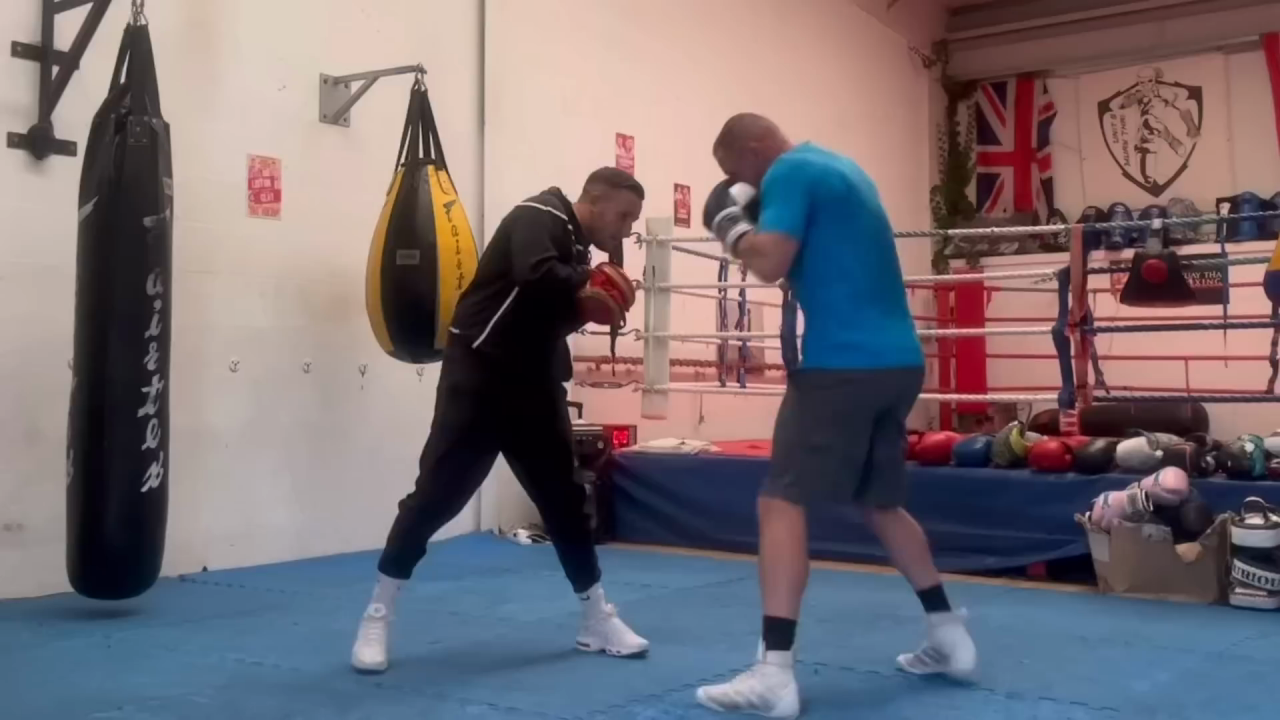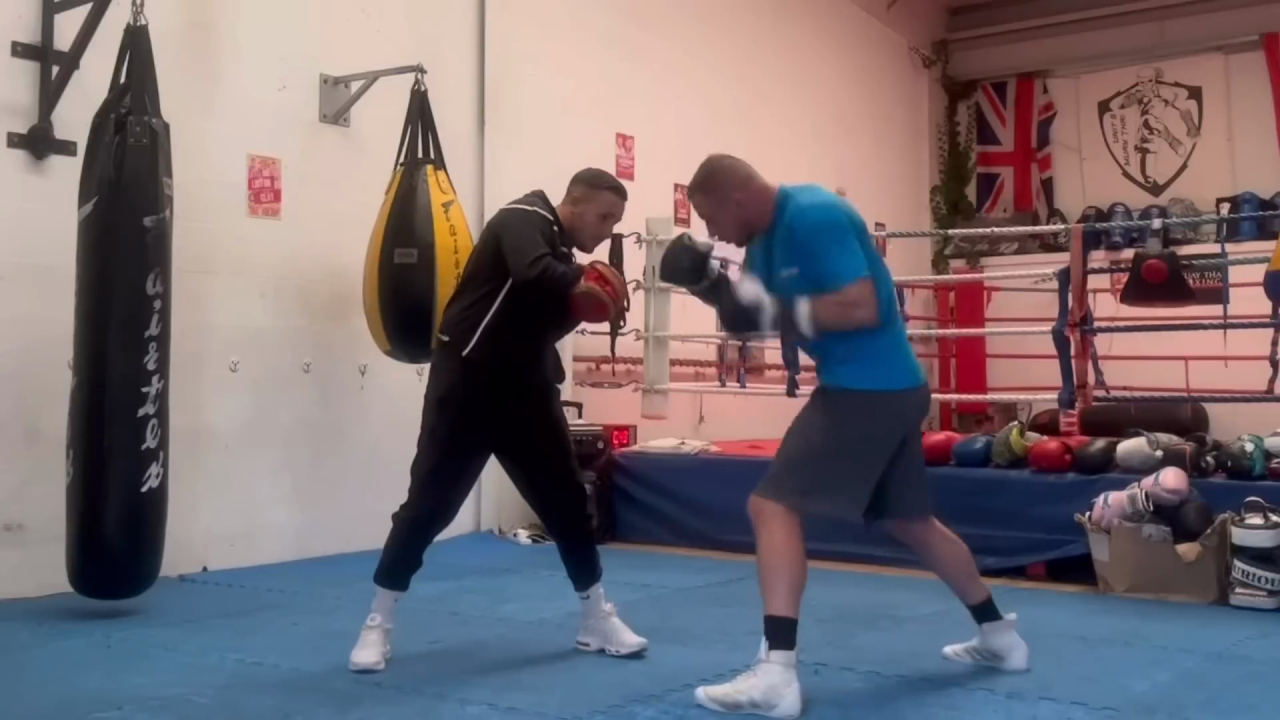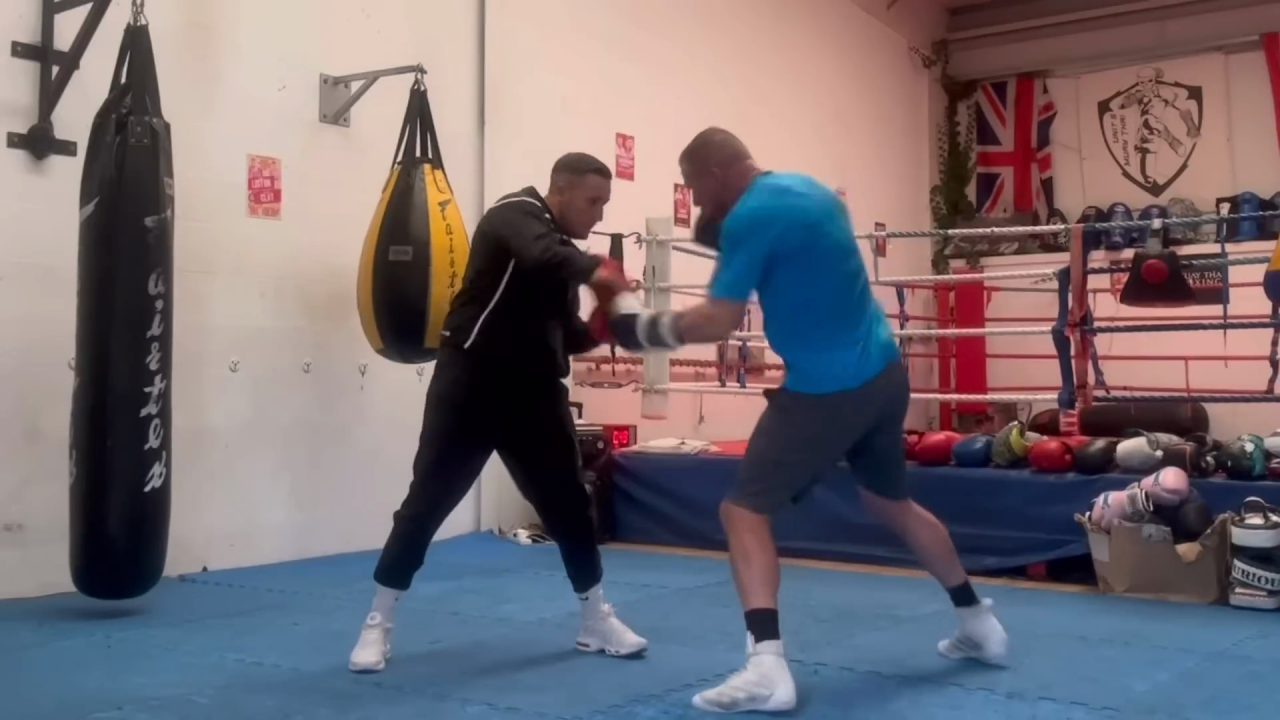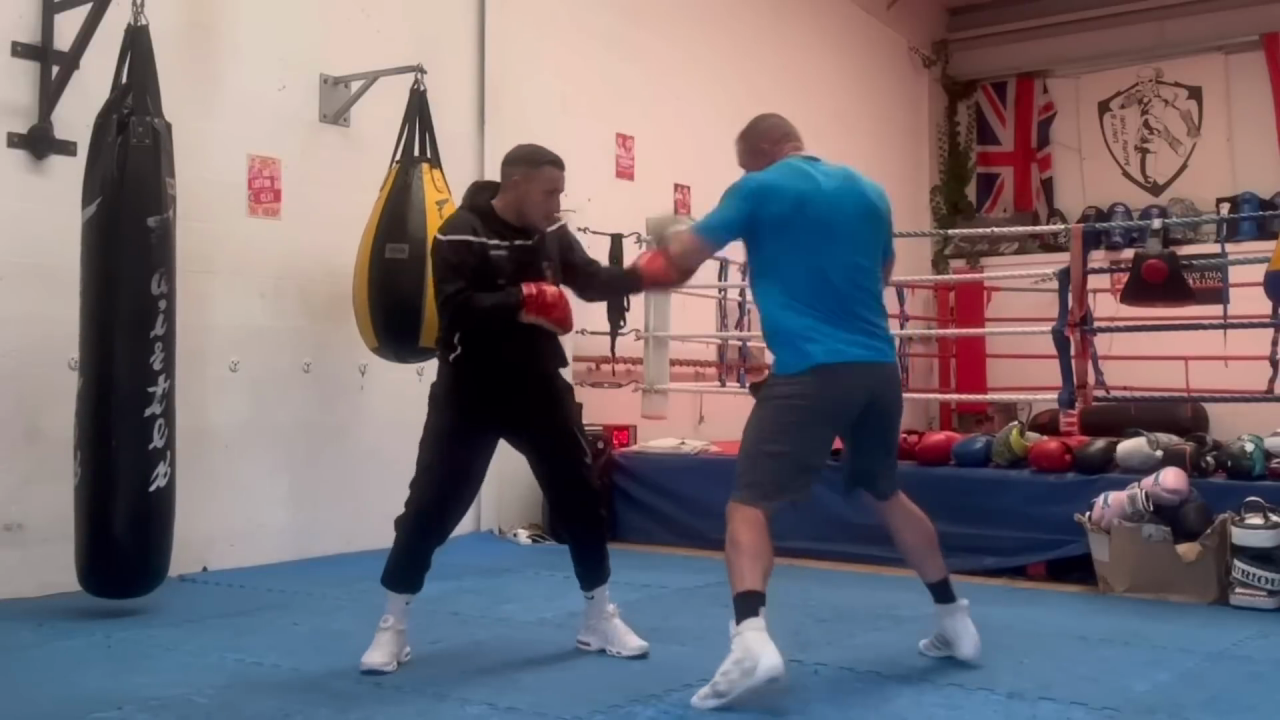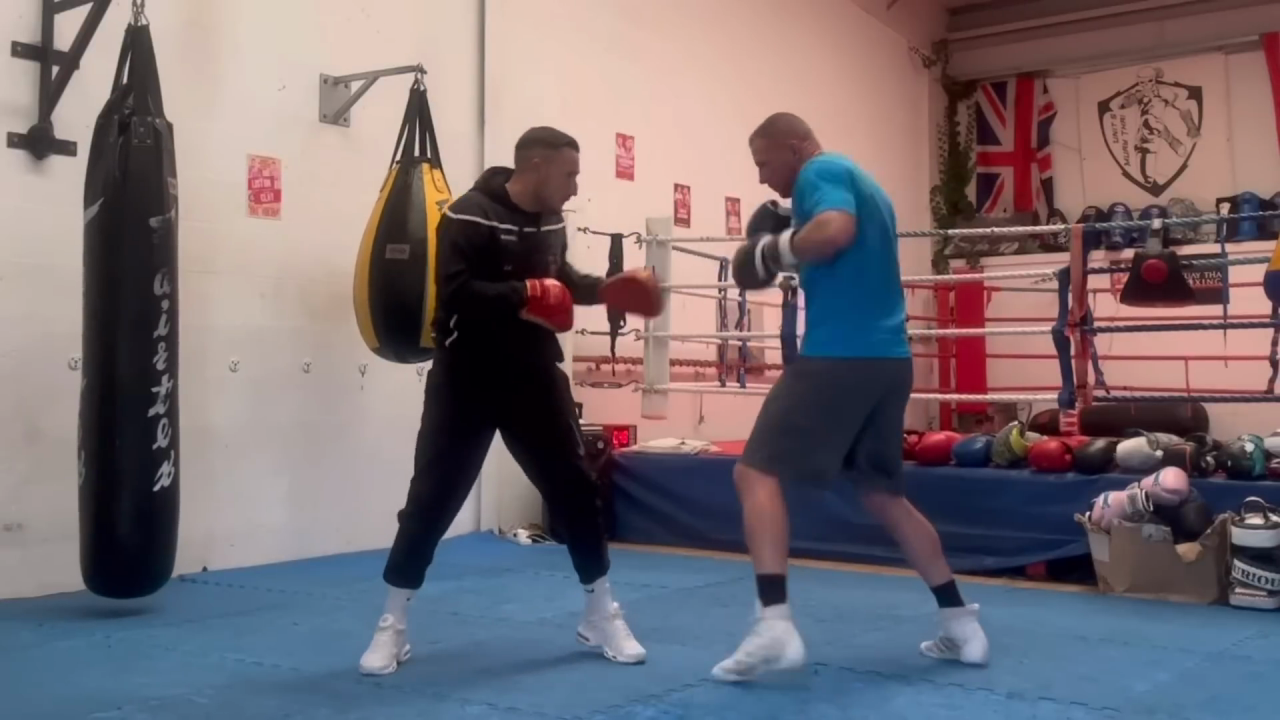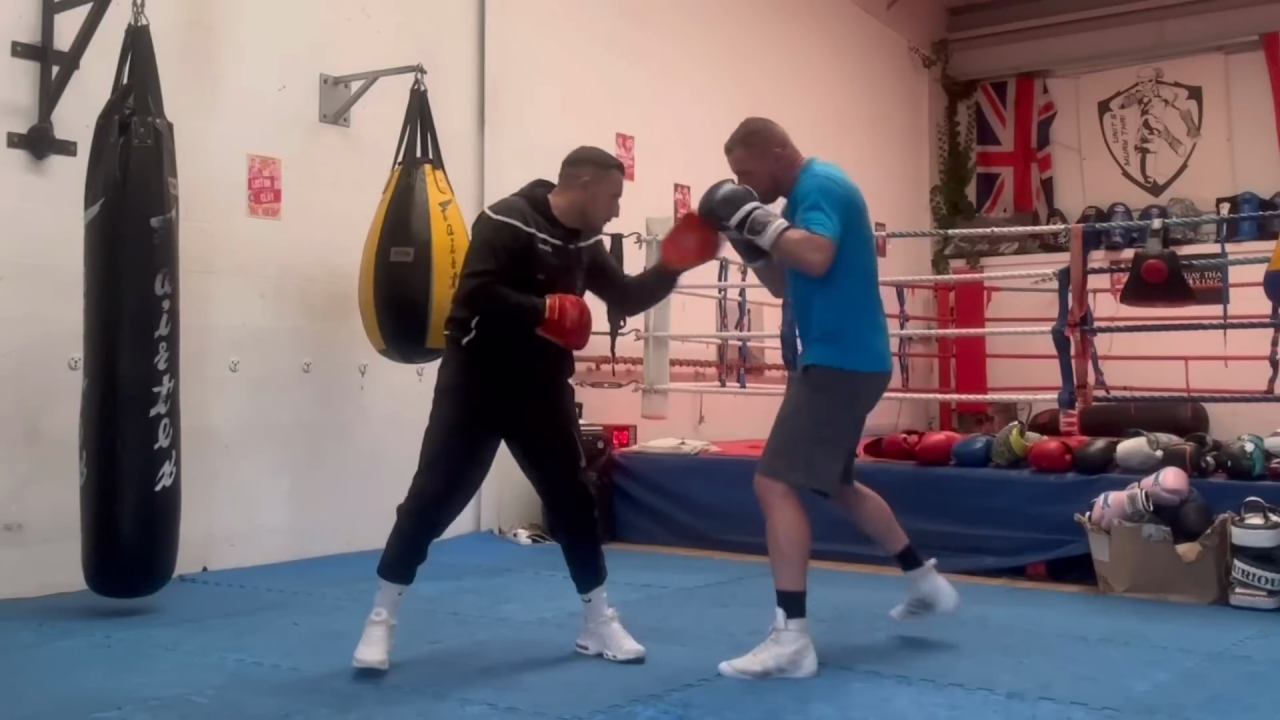
dt=0.3s
person 1, frame 1
left shoulder: (789, 172)
right shoulder: (839, 169)
left elbow: (770, 263)
left wrist: (729, 221)
right wrist: (747, 214)
left hip: (843, 365)
right hip: (901, 360)
left knee: (781, 502)
right knee: (881, 503)
right ankle: (947, 633)
person 1, frame 2
left shoulder: (816, 215)
right shoulder: (774, 230)
left elbow: (862, 308)
right elbow: (749, 317)
left wrist: (778, 310)
right wrist: (711, 282)
left hip: (868, 388)
right hip: (896, 387)
left knee: (773, 505)
right knee: (908, 519)
left ankle: (776, 671)
right ankle: (998, 634)
person 1, frame 3
left shoulder: (755, 215)
right shoulder: (810, 192)
left elbow: (720, 320)
left wrist: (642, 323)
left hip: (828, 388)
right hip: (883, 369)
left knee: (744, 512)
right knee: (892, 502)
left ankle: (766, 666)
right ankle: (975, 619)
person 1, frame 4
left shoulder: (759, 189)
right shoulder: (868, 192)
left elbow: (686, 256)
left wrist: (652, 263)
left hip: (809, 372)
right hip: (878, 366)
left knee: (748, 505)
right knee: (885, 493)
left ankle: (751, 640)
right ankle: (954, 620)
person 1, frame 5
left shoulder: (822, 175)
right shoulder: (863, 186)
left elbow: (835, 231)
left wrist: (776, 248)
right wrist: (782, 256)
left hip: (838, 358)
right hip: (887, 357)
left knee: (756, 473)
right knee: (884, 494)
left ankle: (773, 624)
right ankle: (960, 623)
person 1, frame 6
left shoulder: (821, 184)
right shoulder: (813, 190)
left elbow: (815, 258)
right elbow: (786, 285)
left wrist: (756, 215)
right wrist: (749, 240)
left hip: (839, 362)
right hip: (854, 360)
left knee: (774, 485)
right knee: (836, 481)
left ankle: (791, 638)
right ankle: (924, 578)
person 2, frame 1
left shoulder: (575, 247)
right shoulder: (539, 218)
right elbow: (537, 279)
left wrist: (588, 303)
right wrist: (587, 284)
left hip: (534, 384)
right hip: (479, 375)
left knee: (565, 499)
right knee: (438, 492)
left ankle: (597, 619)
right ankle: (377, 617)
person 2, frame 2
left shoulder: (561, 252)
right shoulder: (524, 220)
right elbow: (533, 278)
left wrist: (578, 303)
right wrist: (579, 280)
left hip: (527, 389)
right hip: (469, 381)
left knee: (566, 500)
right knee: (430, 502)
left ankle: (597, 618)
right ankle: (377, 624)
person 2, frame 3
left shoulder: (566, 247)
right shoulder: (514, 218)
left elbow: (563, 337)
right elbow: (543, 259)
left wrist: (601, 329)
right wrist: (596, 270)
left hip: (535, 389)
right hip: (472, 381)
left knee: (568, 501)
right knee: (429, 500)
left ankle: (597, 618)
right ankle: (378, 625)
person 2, frame 4
left shoulder: (550, 231)
right shoulder: (459, 236)
left elbow: (591, 280)
right elbow: (459, 310)
left wrist: (642, 274)
right wrist: (521, 303)
left hip: (538, 384)
right hip: (469, 390)
left knee: (580, 497)
right knee: (431, 506)
left ankle: (599, 618)
right ankle: (392, 628)
person 2, frame 5
left shoulder: (548, 221)
right shoulder: (470, 216)
right elbow: (453, 293)
left wrist: (611, 289)
right wrist: (524, 295)
left hip: (535, 373)
right hip: (466, 376)
left knee: (575, 489)
right knee: (432, 501)
left ankle: (602, 616)
right ankle: (391, 628)
person 2, frame 6
left shoulder: (584, 241)
right shoulder: (507, 222)
left elbow: (625, 297)
right elbow: (475, 294)
left wrist: (673, 264)
right wrist: (545, 311)
left hip: (542, 385)
right hip: (476, 380)
left knee: (573, 499)
right knee: (433, 497)
left ankle: (599, 621)
right ankle: (380, 620)
